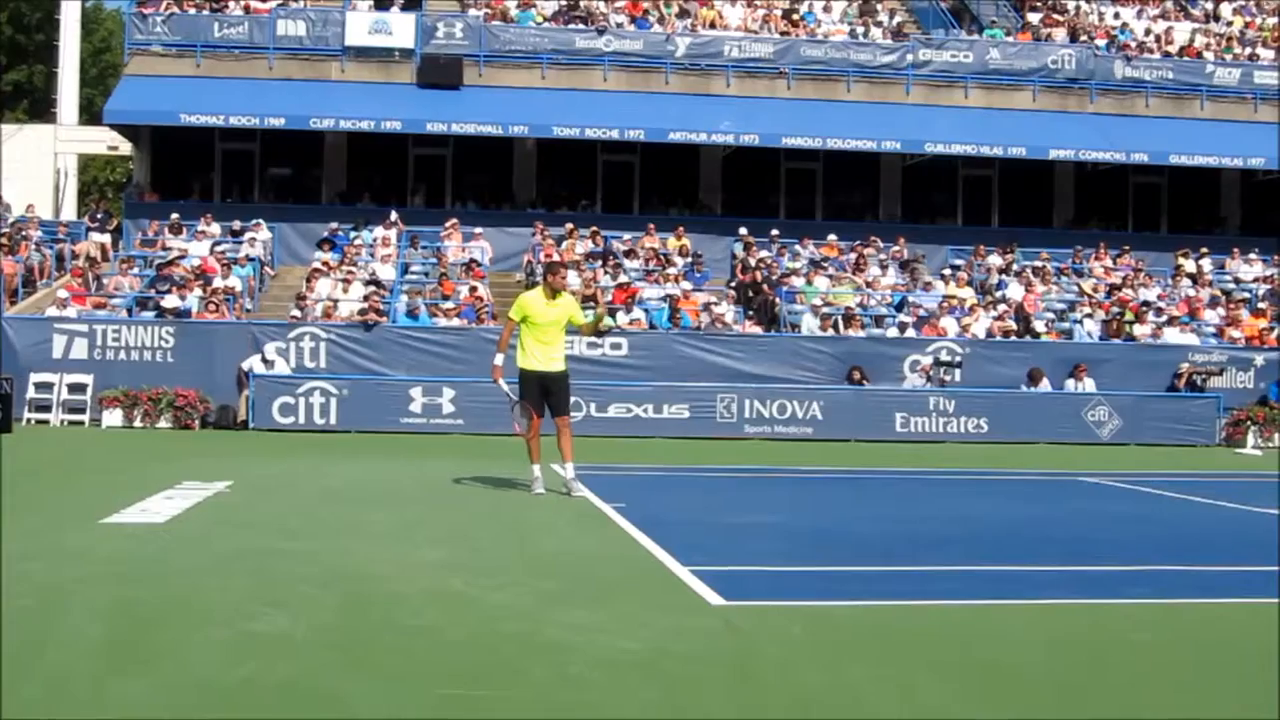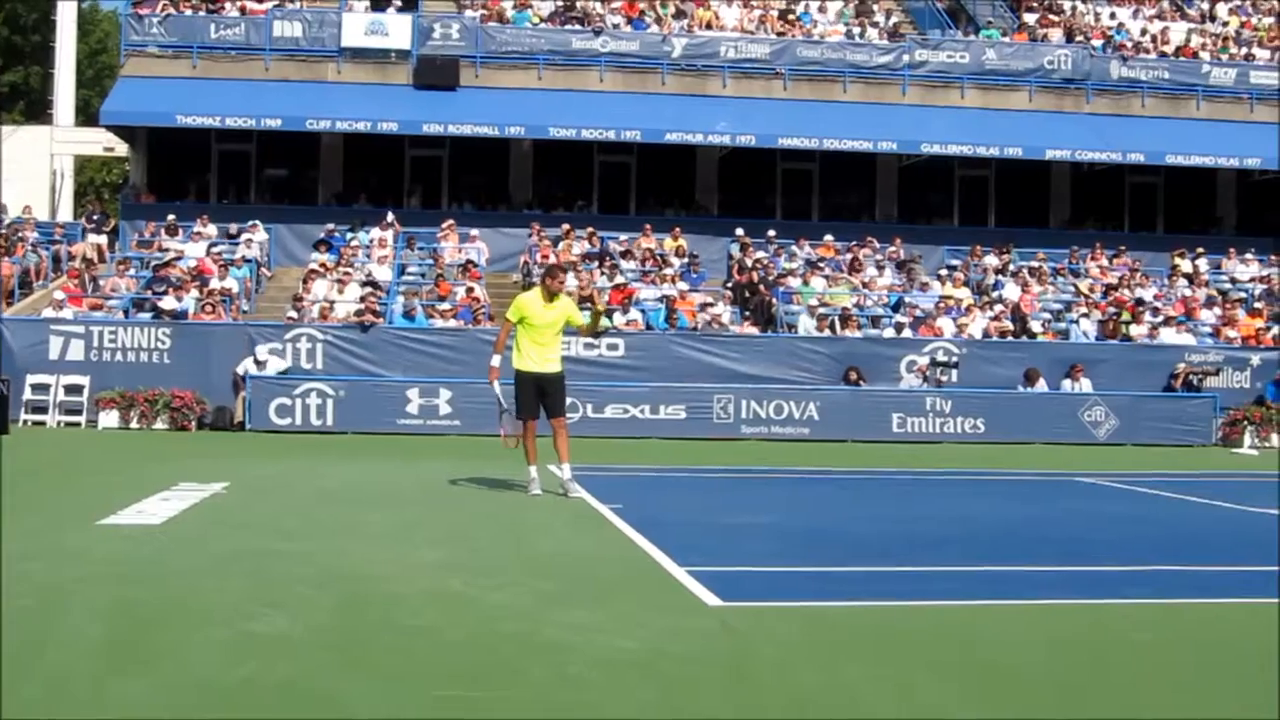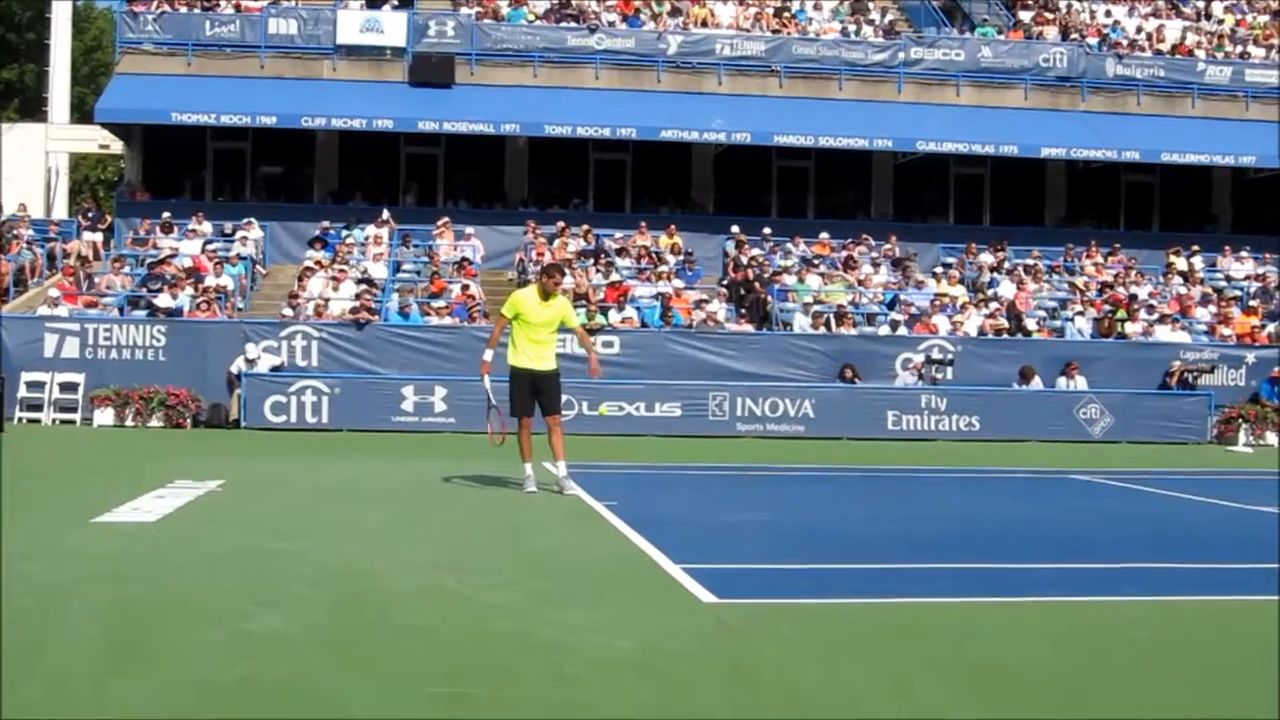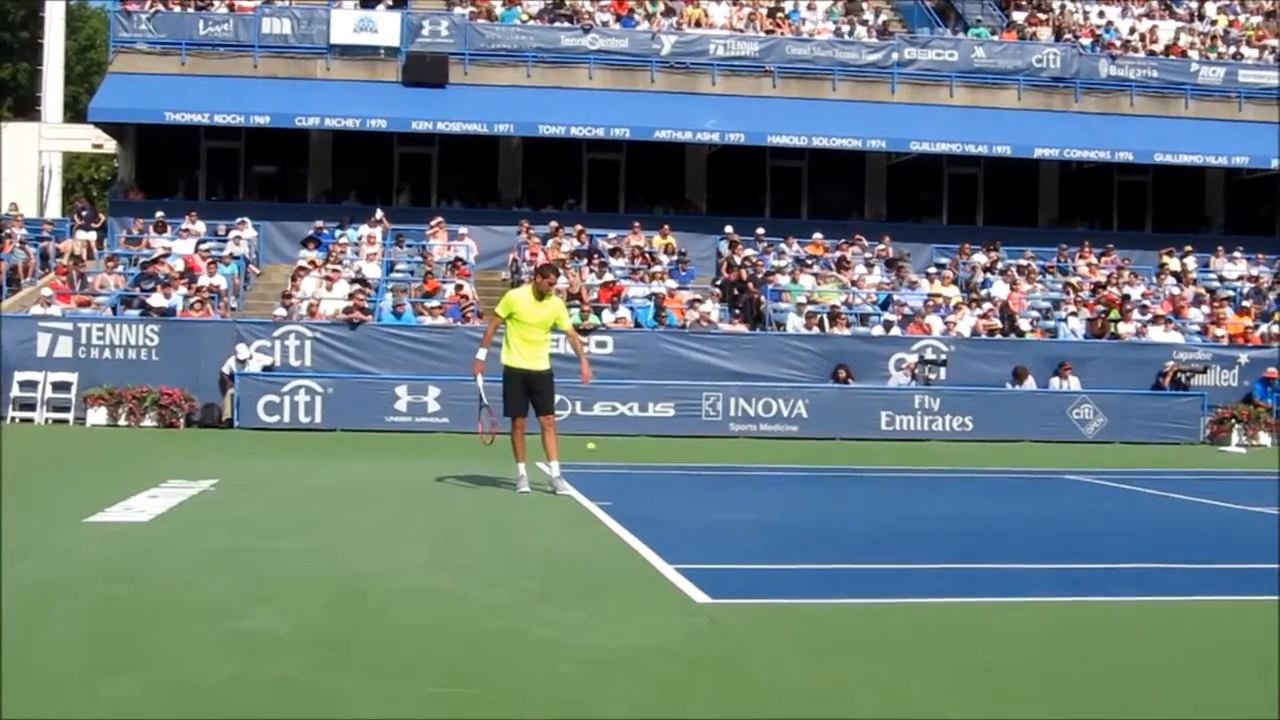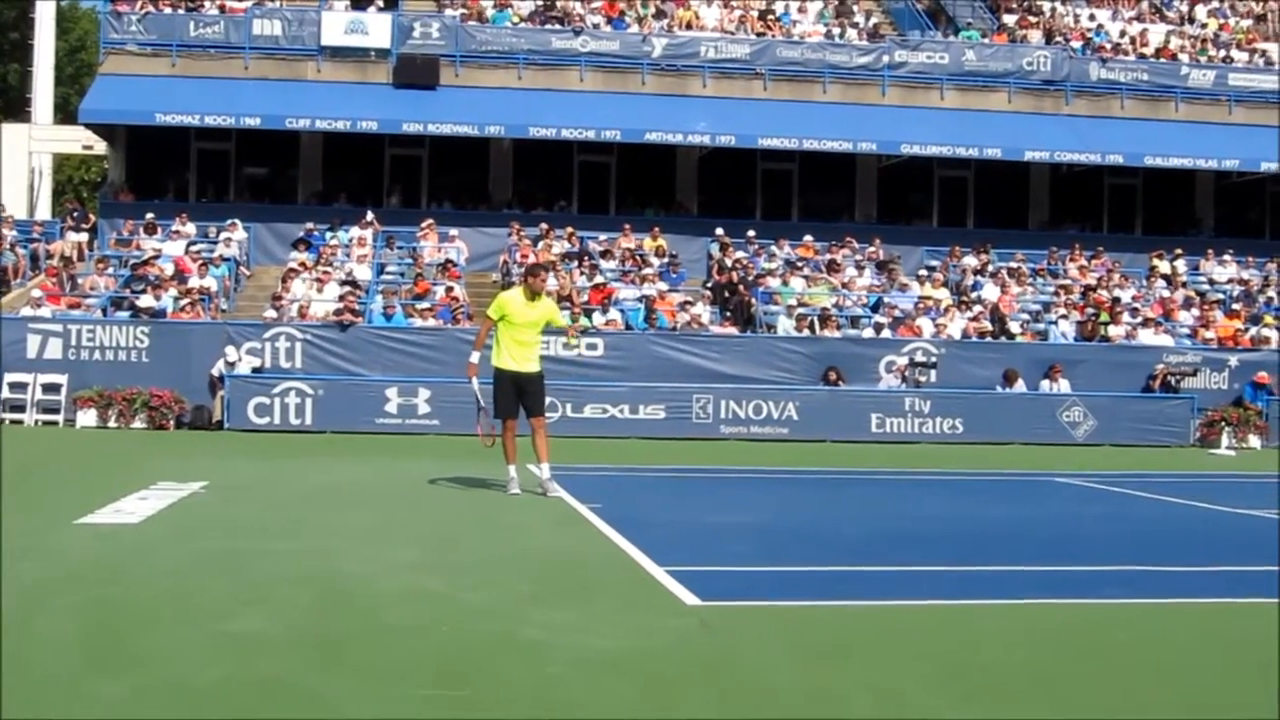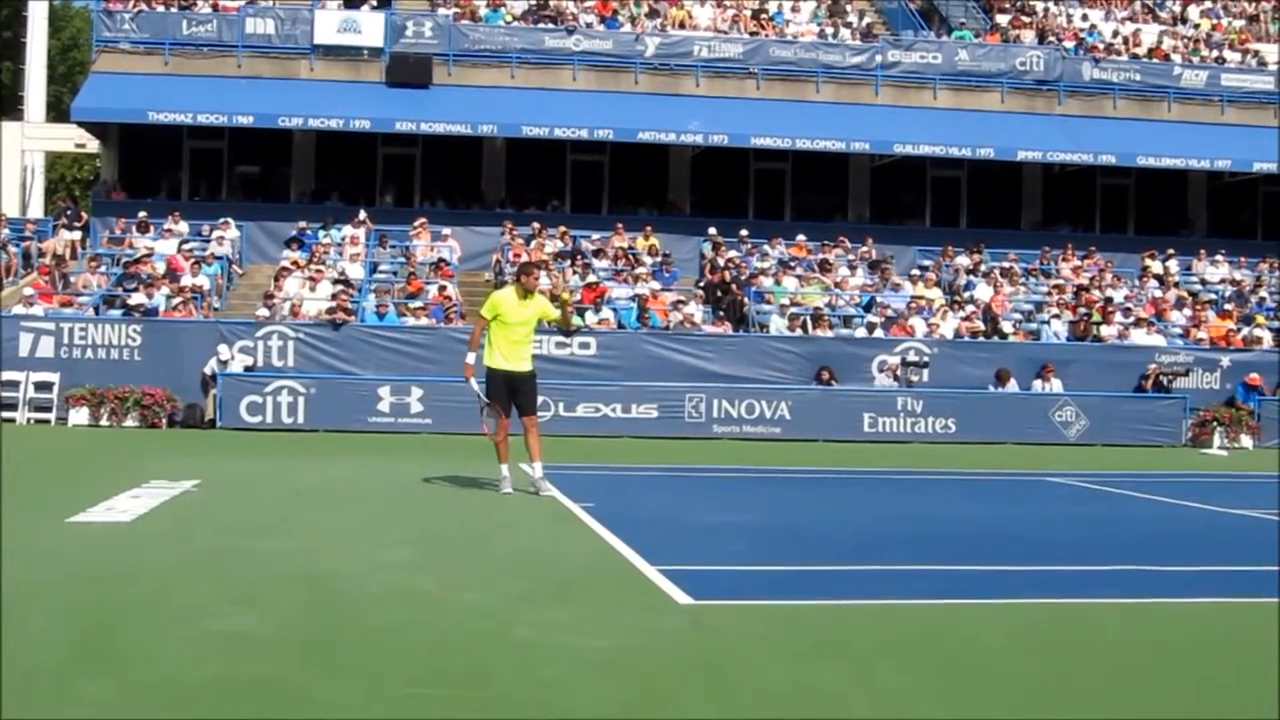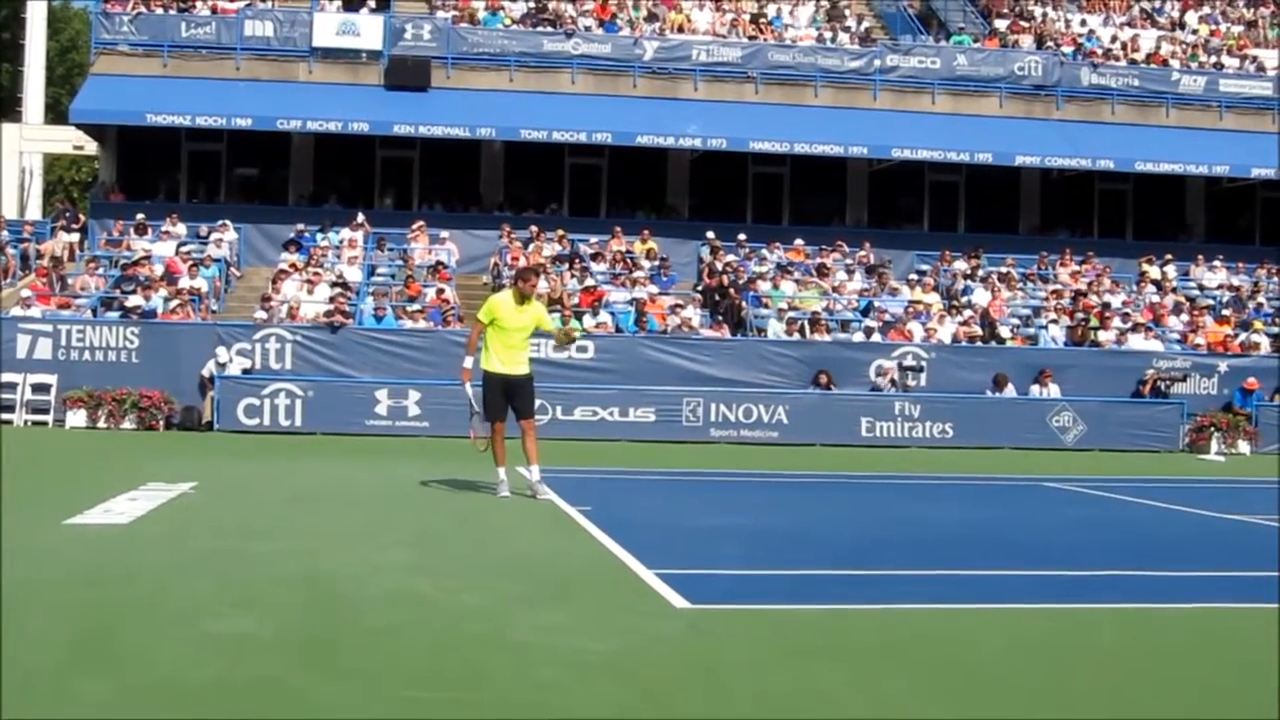
dt=0.2s
person 1, frame 1
left shoulder: (568, 301)
right shoulder: (526, 299)
left elbow: (585, 329)
right elbow: (507, 330)
left wrist: (598, 321)
right wrist: (498, 362)
left hip: (557, 371)
right hip: (530, 371)
left knee: (563, 423)
right knee: (533, 424)
left ankle: (570, 476)
right ankle: (536, 475)
person 1, frame 2
left shoulder: (566, 303)
right shoulder: (524, 300)
left elbow: (585, 330)
right elbow: (504, 331)
left wrist: (596, 317)
right wrist: (495, 364)
left hip: (553, 372)
right hip: (526, 372)
left knee: (559, 424)
right knee: (529, 425)
left ankle: (566, 477)
right ankle: (533, 476)
person 1, frame 3
left shoulder: (562, 303)
right shoulder: (520, 297)
left elbow: (579, 331)
right elbow: (499, 327)
left wrist: (592, 354)
right wrist: (487, 358)
left hip: (548, 370)
right hip: (521, 369)
left knee: (555, 421)
right knee: (524, 423)
left ankle: (562, 475)
right ankle: (529, 474)
person 1, frame 4
left shoulder: (557, 303)
right shoulder: (514, 297)
left elbow: (571, 334)
right elbow: (492, 326)
left wrist: (583, 360)
right wrist: (480, 357)
left hip: (542, 370)
right hip: (515, 369)
left knee: (548, 421)
right knee: (518, 423)
left ankle: (555, 475)
right ankle: (522, 474)
person 1, frame 5
left shoulder: (548, 304)
right shoulder: (506, 298)
left elbow: (565, 327)
right elbow: (485, 328)
left wrist: (571, 331)
right wrist: (474, 360)
left hip: (532, 371)
right hip: (506, 371)
left knee: (539, 424)
right knee: (509, 425)
left ankle: (545, 477)
right ankle: (512, 476)
person 1, frame 6
left shoulder: (540, 302)
right shoulder: (499, 298)
left elbow: (565, 325)
right elbow: (479, 328)
left wrist: (566, 310)
right wrist: (470, 361)
left hip: (524, 370)
right hip: (498, 370)
left knee: (531, 423)
left ankle: (538, 476)
right ankle: (505, 475)
person 1, frame 7
left shoulder: (536, 308)
right shoulder: (496, 301)
left elbow: (555, 335)
right elbow: (476, 332)
left wrist: (566, 335)
right wrist: (467, 365)
left hip: (521, 374)
right hip: (494, 373)
left knee: (528, 426)
right knee: (498, 427)
left ankle: (535, 479)
right ankle: (502, 479)
